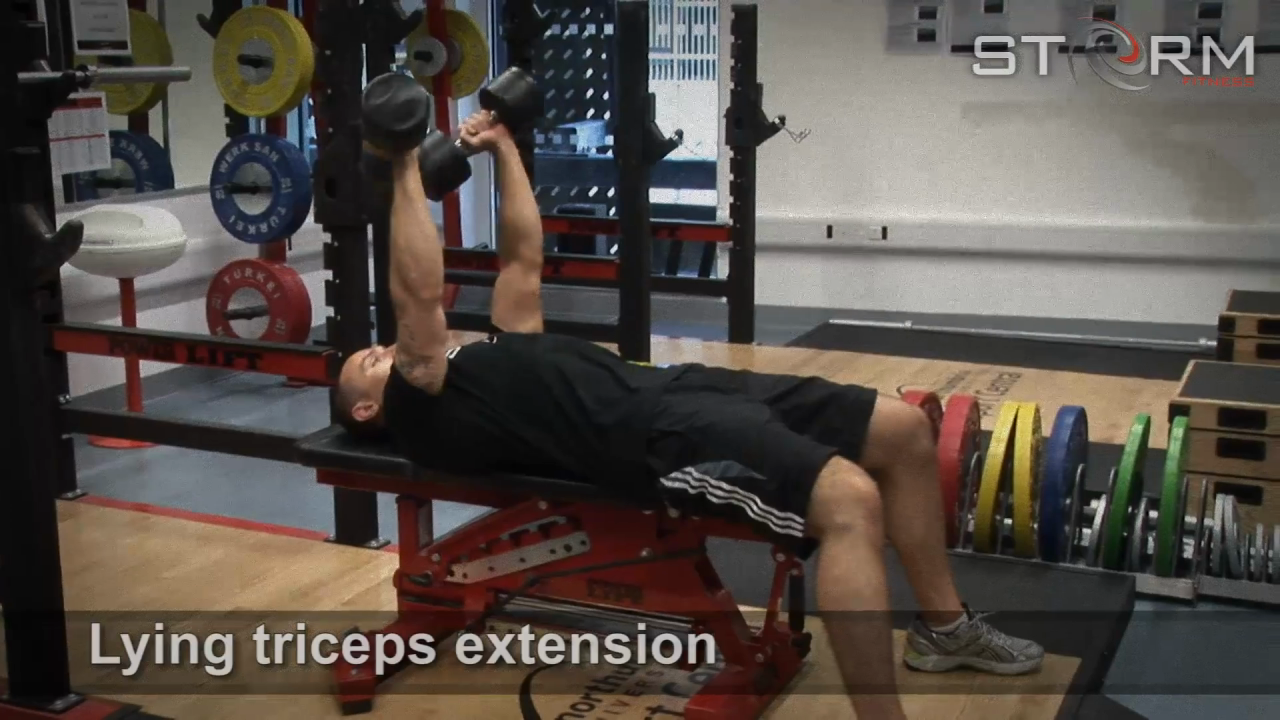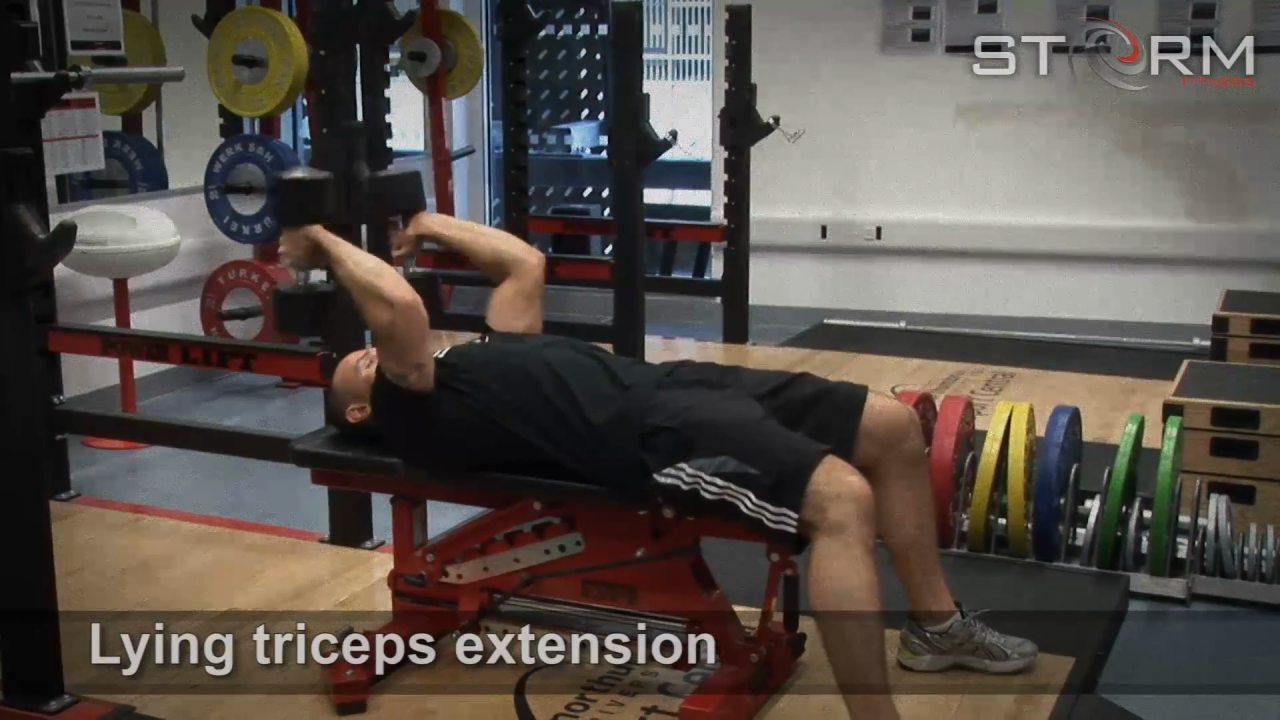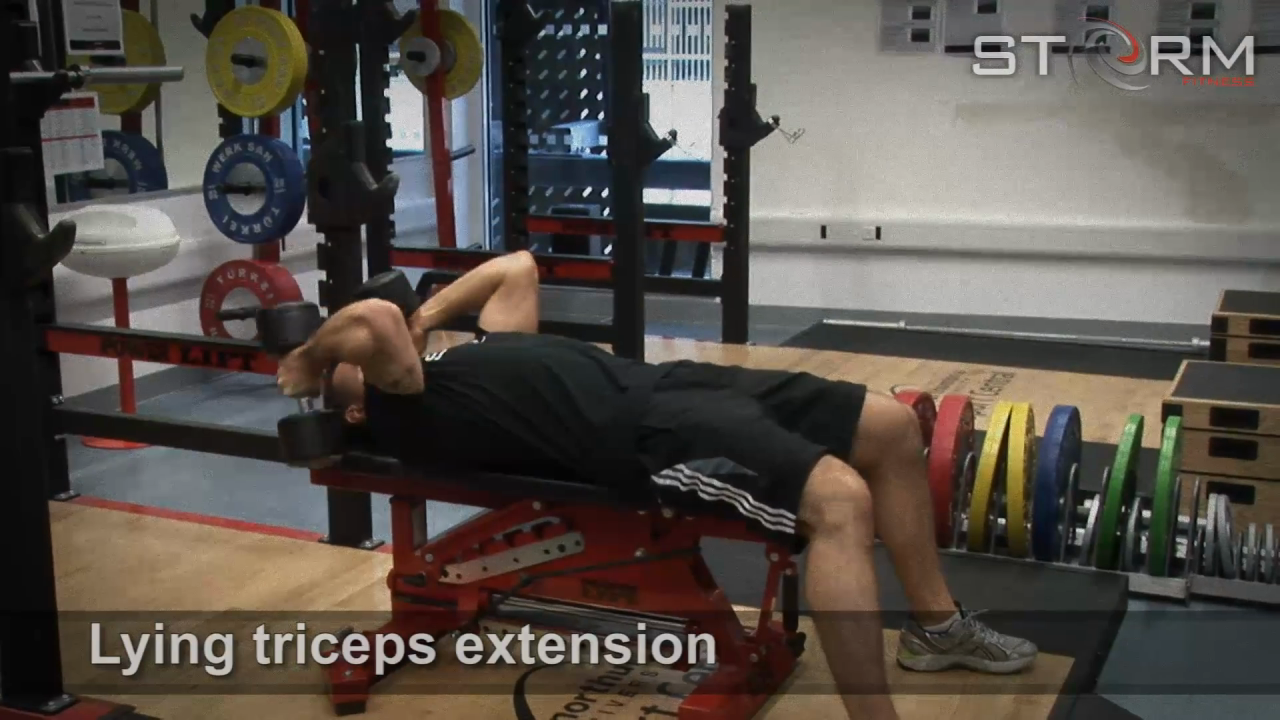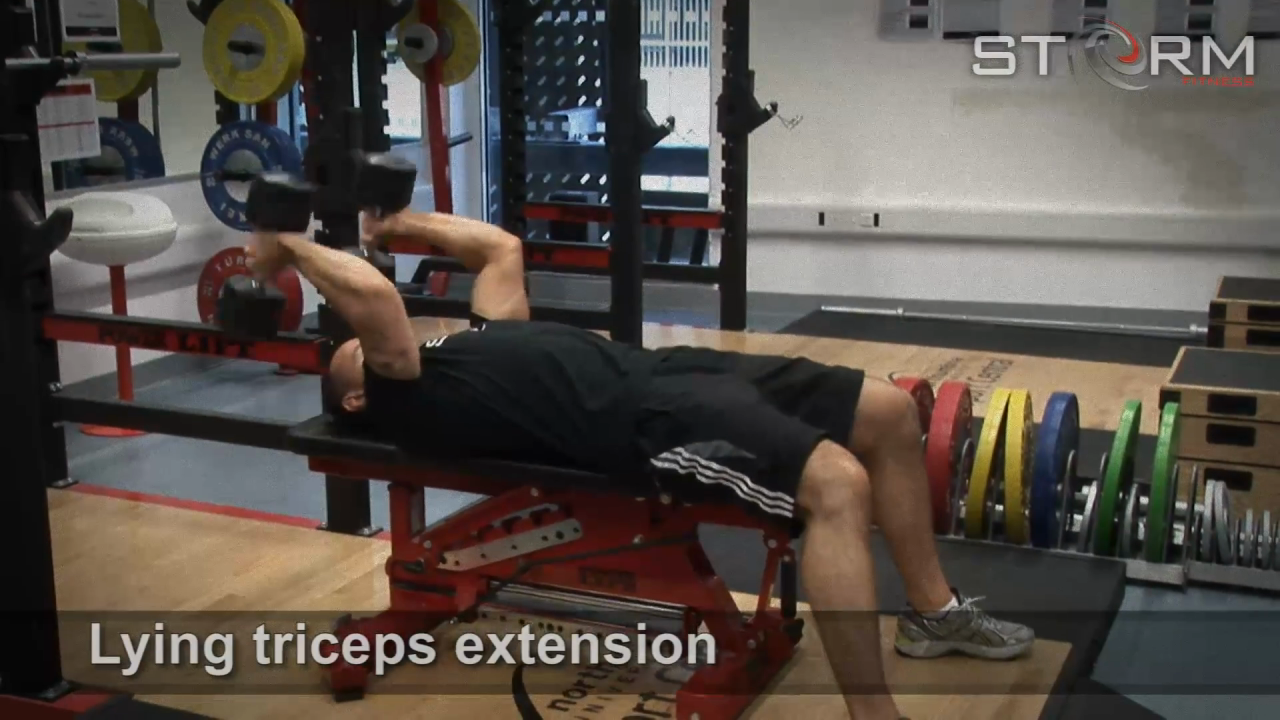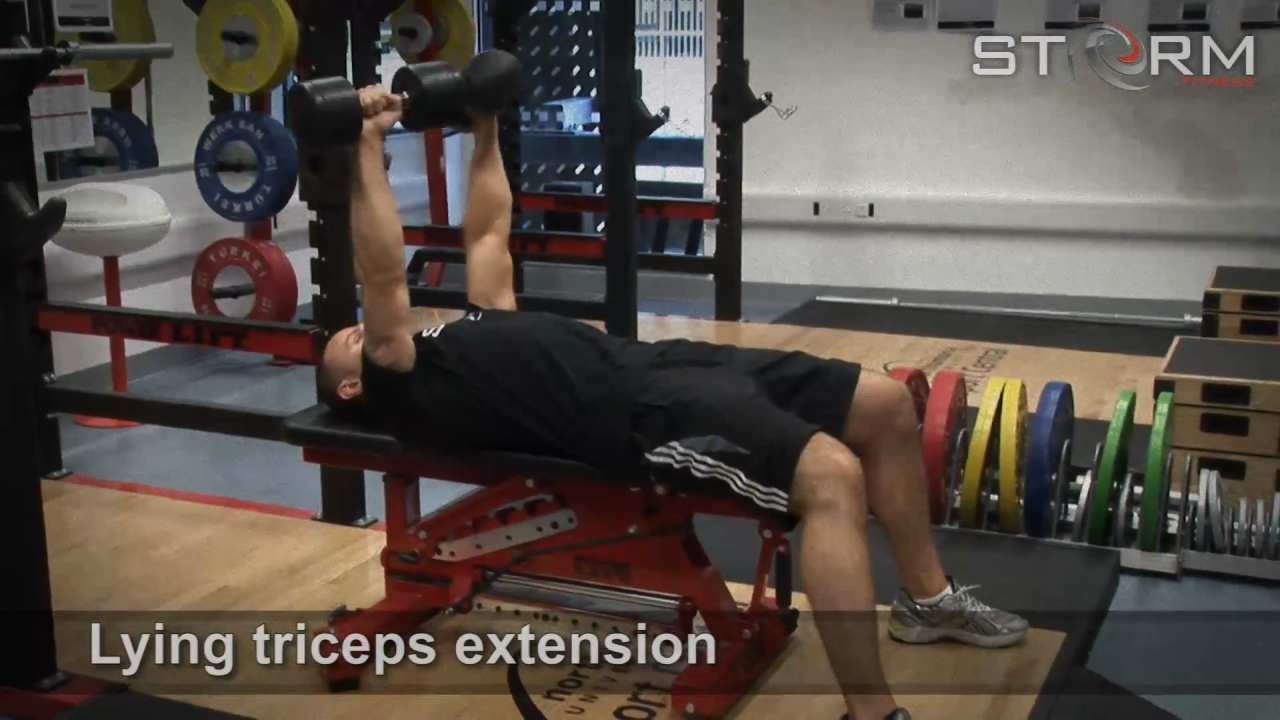
dt=1s
person 1, frame 1
left shoulder: (484, 357)
right shoulder: (427, 414)
left elbow: (524, 259)
right elbow: (419, 295)
left wrist: (503, 148)
right wrist: (406, 169)
left hip: (680, 385)
right hip: (655, 434)
left knee: (904, 430)
right knee: (850, 499)
left ankle: (943, 624)
person 1, frame 2
left shoulder: (471, 359)
right shoulder: (411, 416)
left elbow: (526, 266)
right elbow: (399, 307)
left wrist: (430, 224)
right wrist: (322, 242)
left hip: (667, 384)
right hip: (646, 434)
left knee: (895, 428)
right knee: (844, 501)
left ankle: (936, 624)
person 1, frame 3
left shoulder: (455, 360)
right shoulder: (407, 413)
left elbow: (518, 268)
right elbow: (374, 321)
left wrist: (427, 316)
right wrist: (309, 358)
left hip: (664, 385)
right hip: (641, 434)
left knee: (893, 428)
right knee: (840, 500)
left ankle: (936, 625)
person 1, frame 4
left shoulder: (466, 345)
right shoulder: (405, 395)
left elbow: (503, 252)
right elbow: (376, 295)
left wrist: (399, 223)
right wrist: (290, 248)
left hip: (664, 372)
right hip: (642, 419)
left knee: (890, 412)
right knee: (838, 484)
left ankle: (934, 612)
person 1, frame 5
left shoulder: (465, 334)
right shoulder: (406, 386)
left elbow: (489, 232)
right elbow: (382, 277)
left wrist: (484, 128)
right wrist: (368, 149)
left hip: (660, 362)
right hip: (637, 412)
left knee: (887, 405)
right knee: (831, 476)
left ankle: (928, 598)
